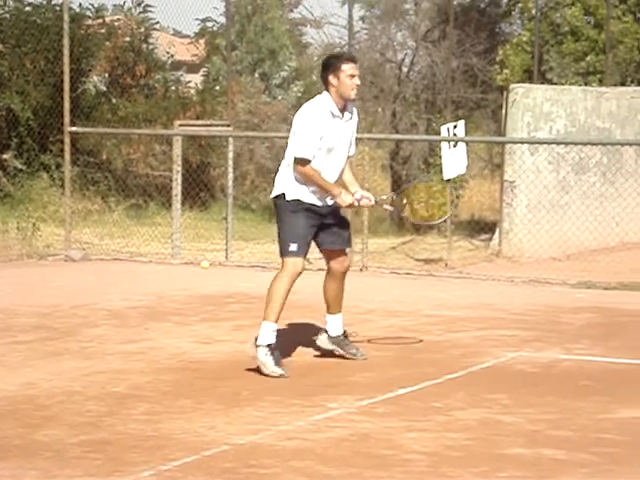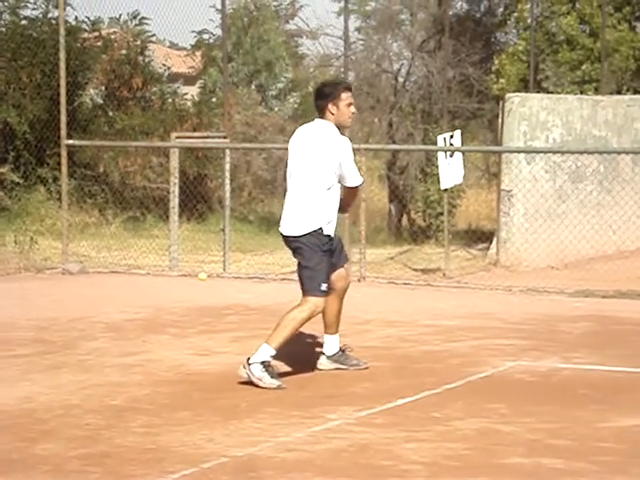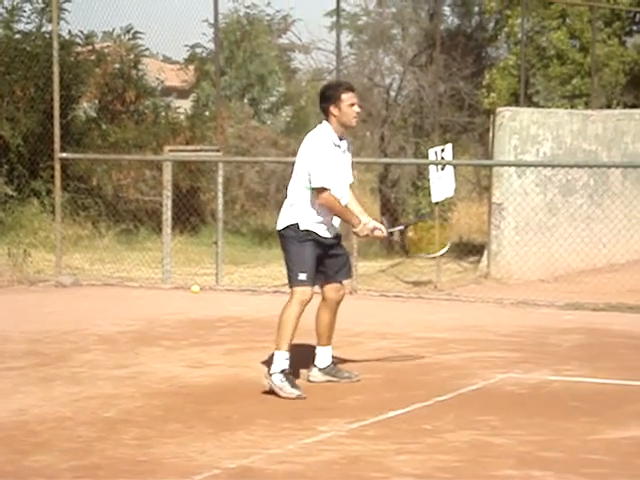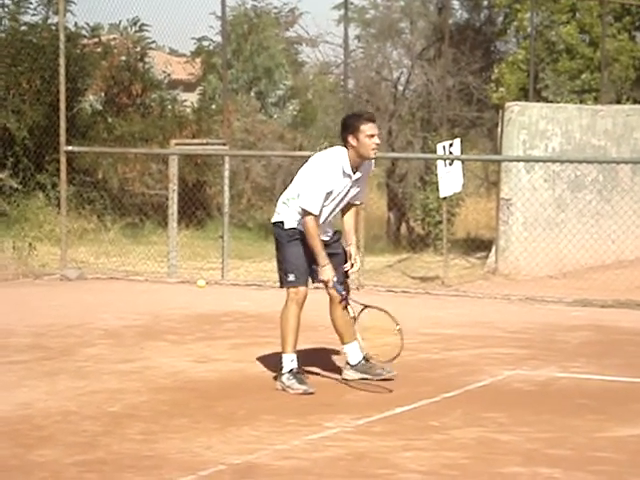
dt=0.5s
person 1, frame 1
left shoulder: (349, 114)
right shoulder: (312, 114)
right elbow: (302, 166)
left wrist: (356, 190)
right wrist: (339, 193)
left hip: (325, 204)
right hip: (294, 199)
left knee: (340, 263)
right knee: (293, 266)
left ankle: (332, 334)
right ankle: (264, 342)
person 1, frame 2
left shoulder: (301, 133)
right shoulder: (338, 143)
right elbow: (351, 189)
left wrist: (334, 201)
right wrist: (343, 205)
left hip: (313, 226)
right hip: (311, 230)
left knee: (340, 282)
right knee: (313, 303)
left ankle: (331, 352)
right ankle: (258, 361)
person 1, frame 3
left shoulder: (343, 143)
right shoulder: (317, 142)
left elbow: (344, 188)
right elbow: (323, 194)
left wrist: (366, 219)
right wrist: (354, 221)
left hip: (328, 231)
right hip: (300, 227)
left knee: (333, 294)
right knee: (301, 294)
left ankle: (322, 364)
right ankle: (279, 370)
person 1, frame 4
left shoulder: (366, 166)
right shoulder: (324, 166)
right elbow: (308, 219)
left wrist: (351, 244)
right wrist: (323, 263)
left hip: (323, 231)
right hip: (293, 226)
left knee: (338, 294)
right knee: (297, 294)
left ankle: (356, 363)
right ankle: (288, 371)
